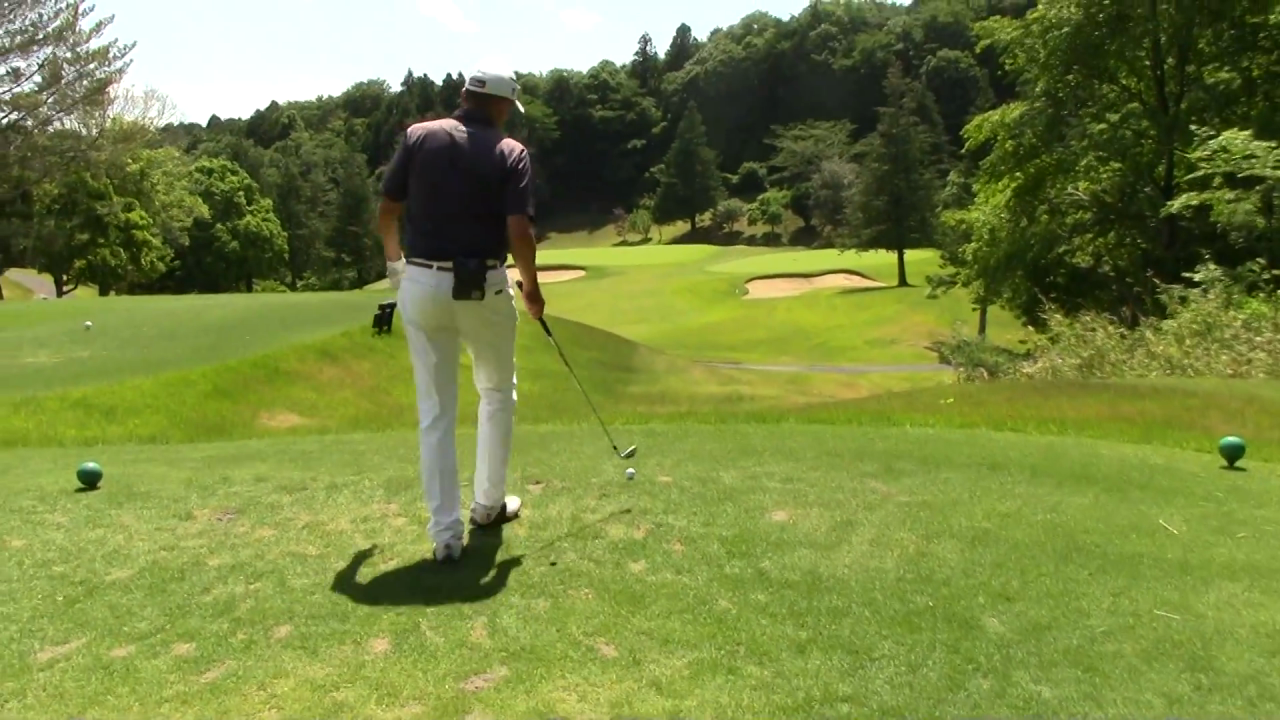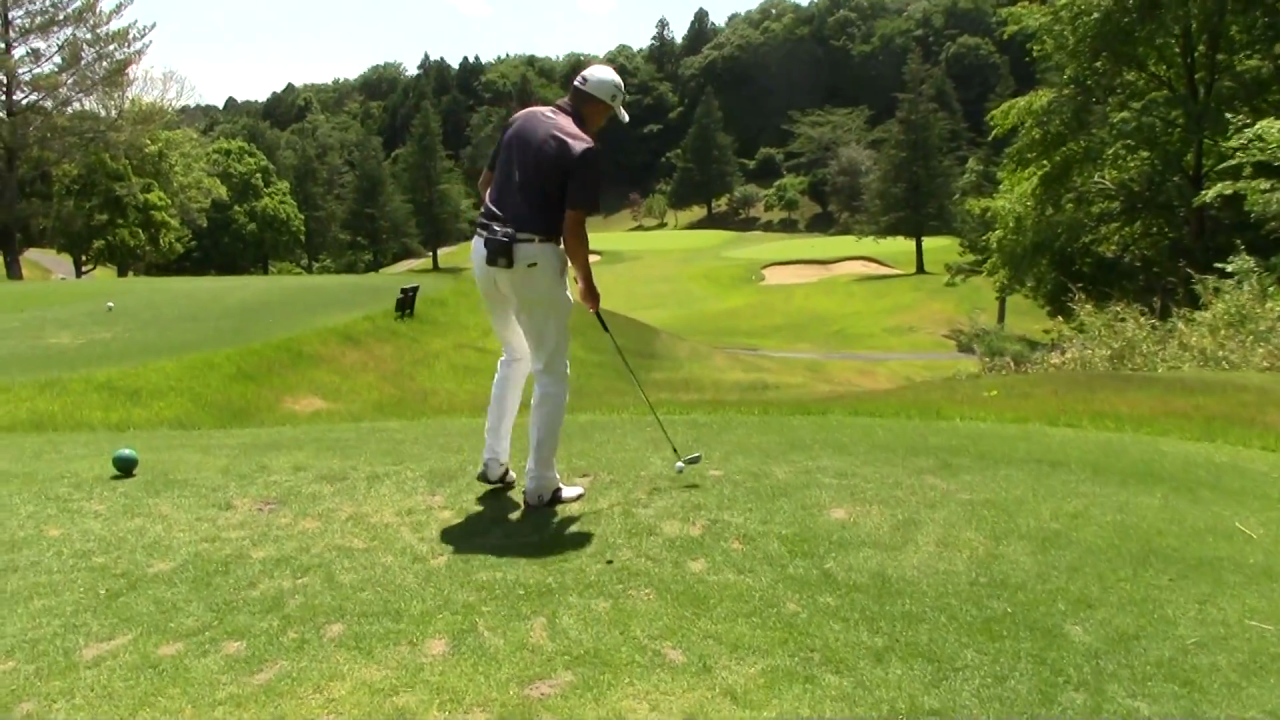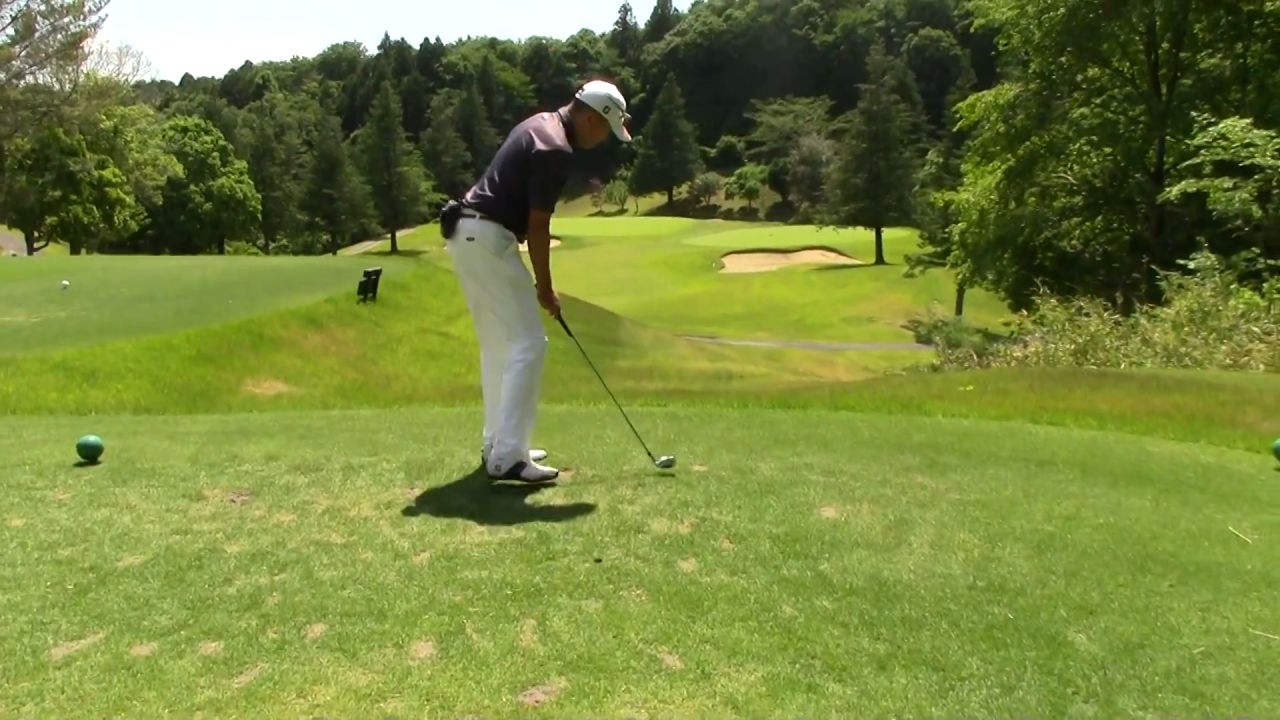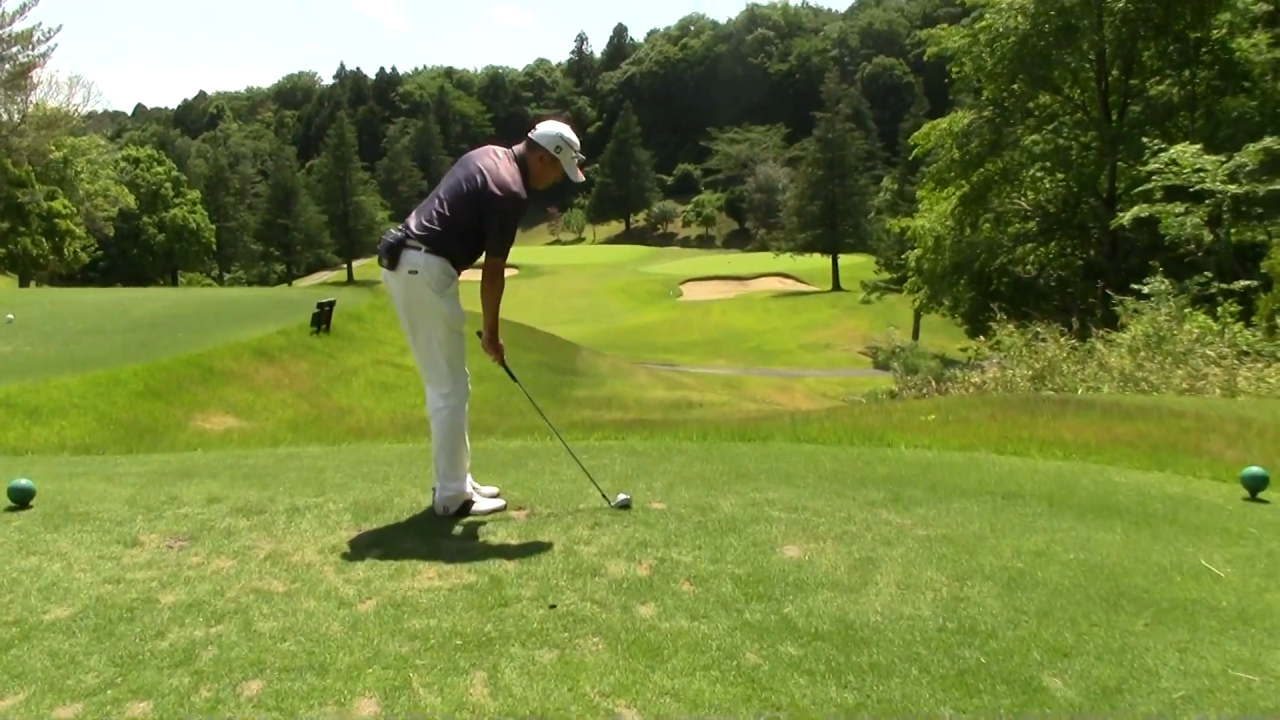
dt=0.5s
person 1, frame 1
left shoulder: (418, 136)
right shoulder: (511, 153)
left elbow: (386, 211)
right elbow: (518, 234)
left wrist: (394, 257)
right wrist: (531, 286)
left hip: (421, 283)
right hip: (484, 285)
left knee: (435, 414)
right knee: (498, 392)
left ankle: (447, 533)
right ankle: (490, 502)
person 1, frame 2
left shoulder: (522, 118)
right shoulder: (584, 149)
left elbow: (485, 183)
right elbow: (572, 227)
right wrist: (587, 283)
left hip: (486, 250)
right hip: (535, 259)
left knee: (514, 357)
right knee: (550, 372)
left ankle: (495, 461)
right ankle: (541, 485)
person 1, frame 3
left shoulder: (542, 122)
right shoulder: (556, 150)
right elbow: (538, 226)
right wrist: (545, 286)
left hip: (469, 232)
right hip: (486, 238)
left knee: (497, 345)
right knee: (528, 344)
left ankle: (499, 444)
right ankle: (508, 455)
person 1, frame 4
left shoulder: (487, 155)
right shoulder: (511, 193)
right elbow: (493, 271)
right wrist: (492, 333)
left hip: (403, 260)
right hip: (425, 269)
left knee: (441, 383)
right knee: (450, 387)
left ankle: (455, 480)
right ankle: (452, 496)
